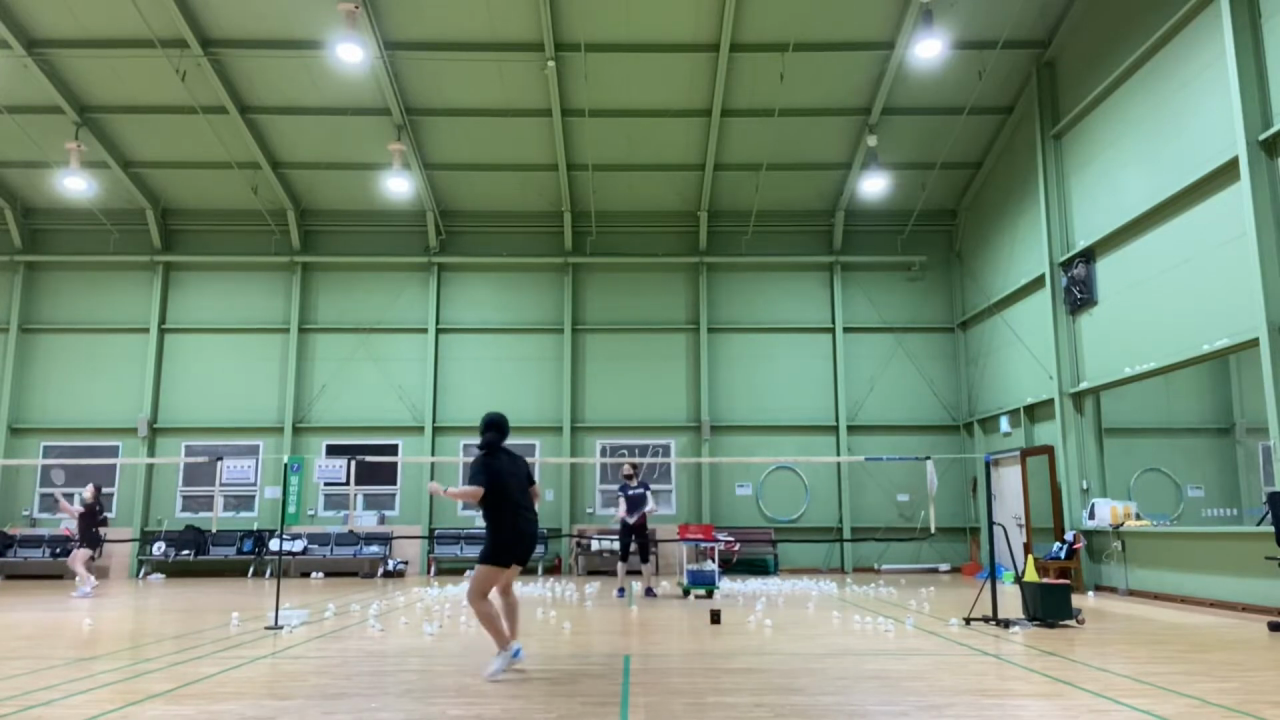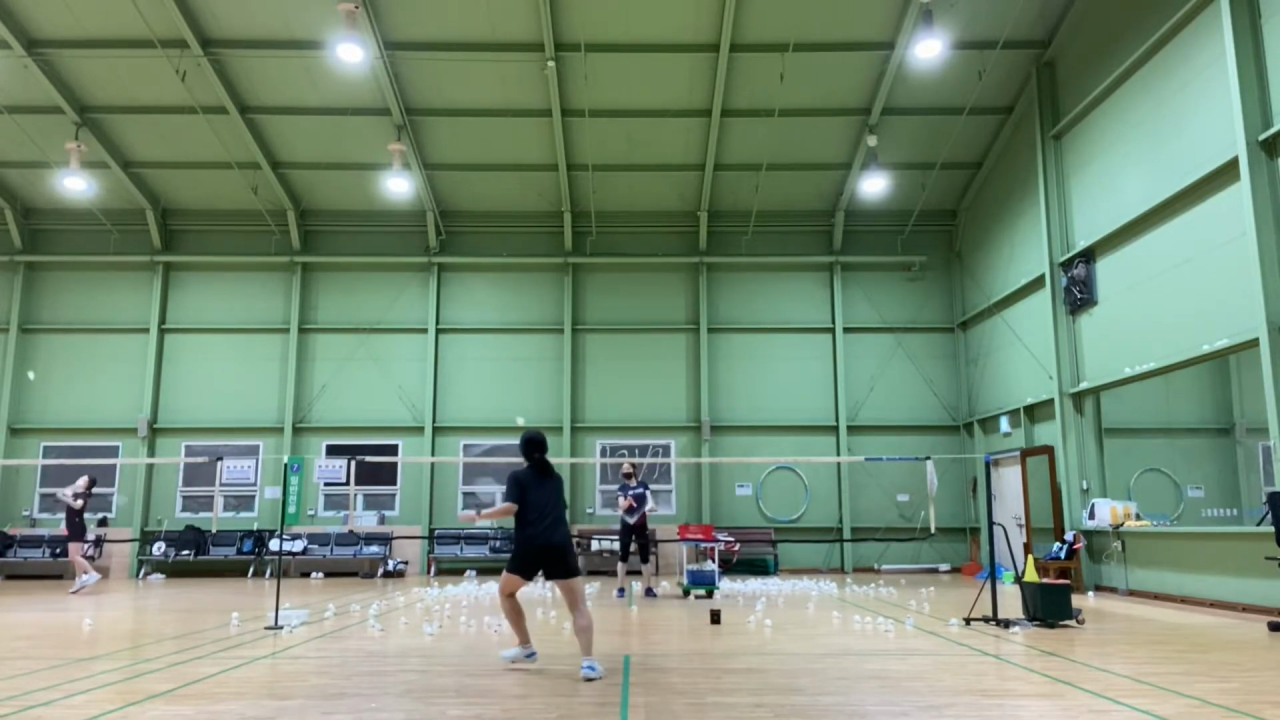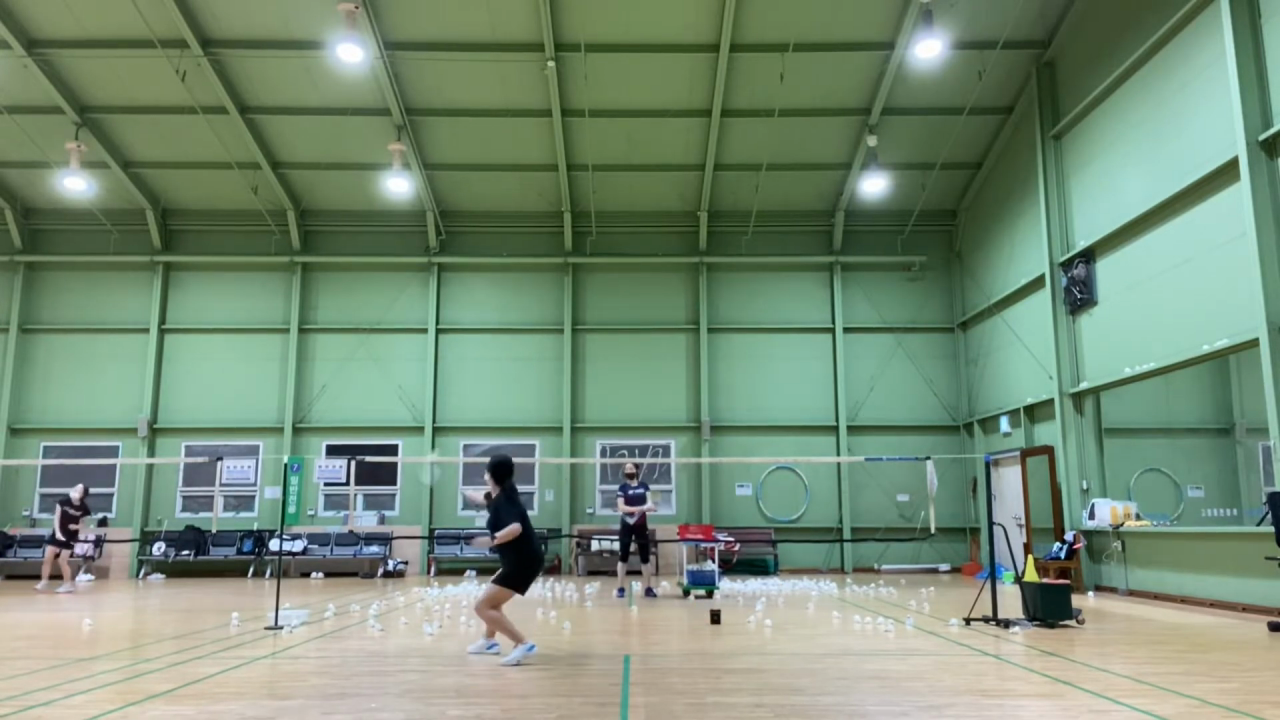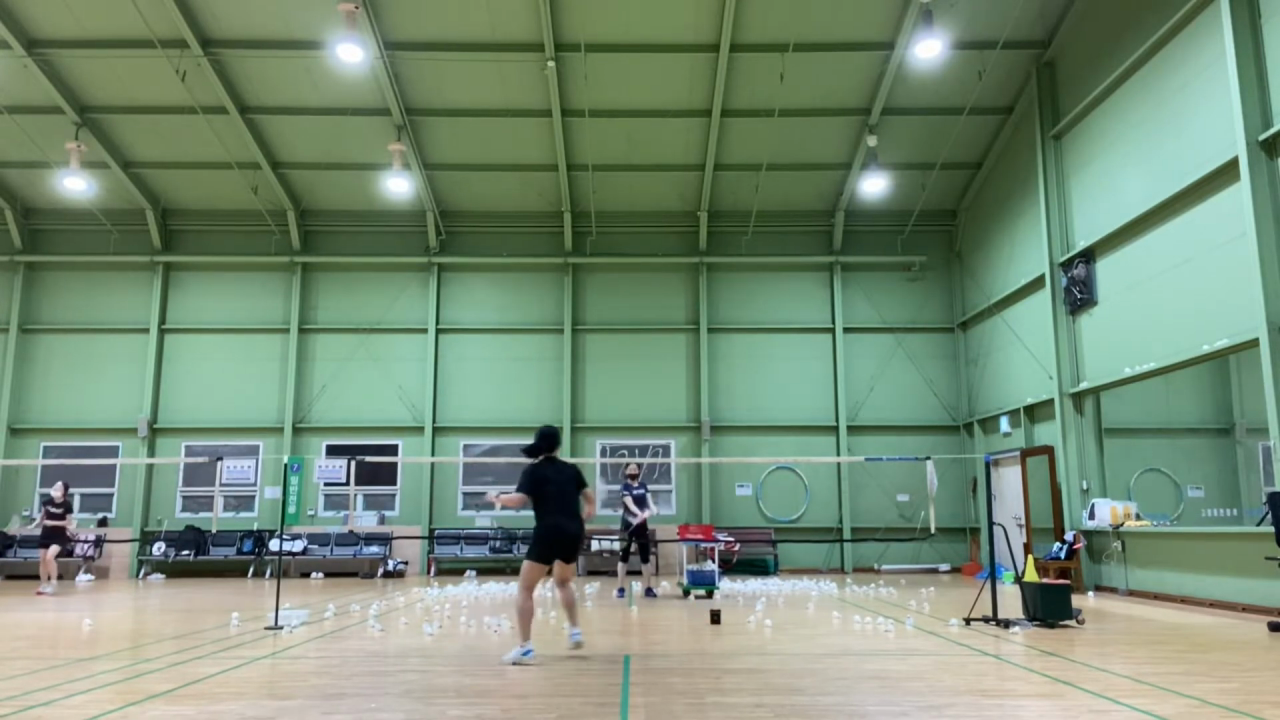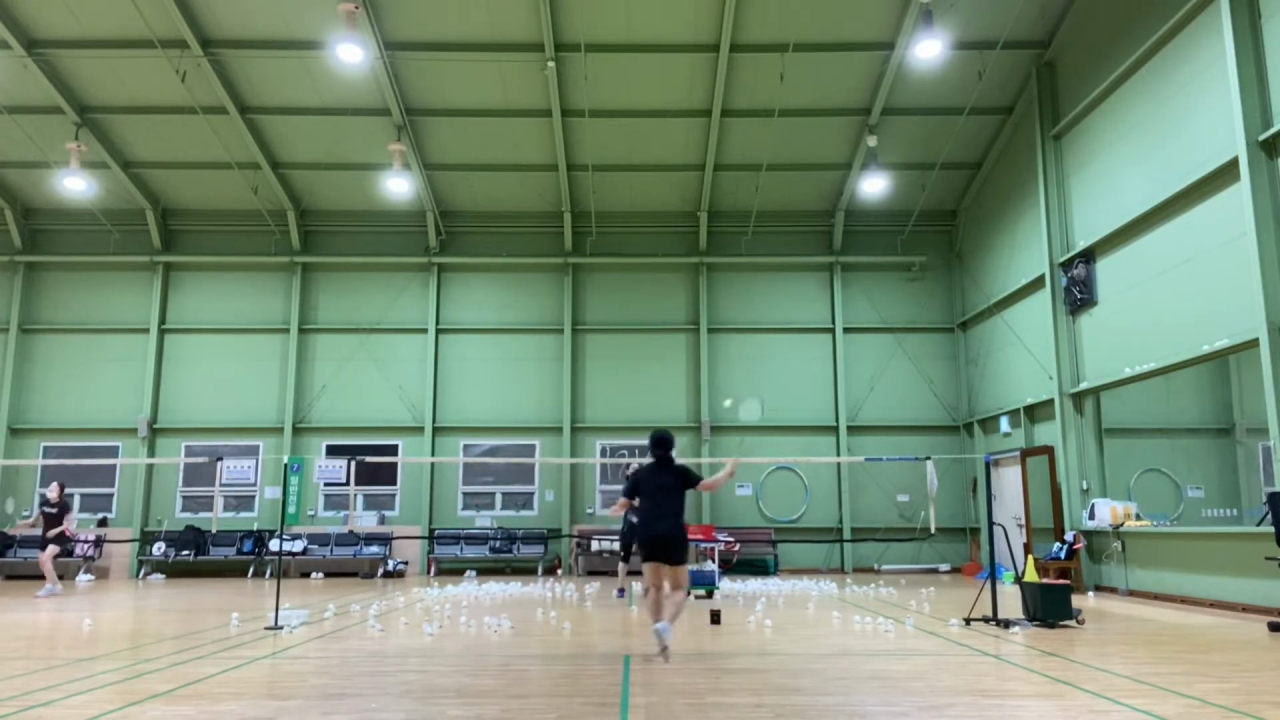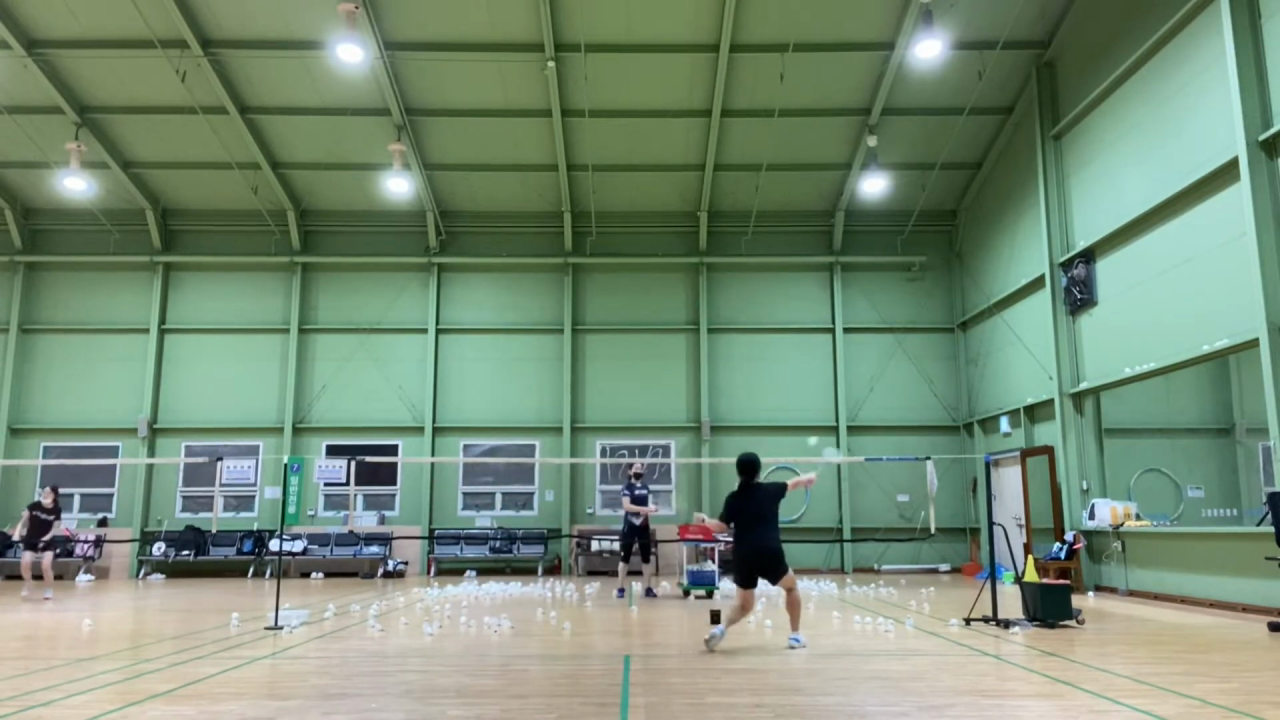
dt=0.5s
person 1, frame 1
left shoulder: (482, 462)
right shoulder: (519, 460)
left elbow: (475, 493)
right elbow: (535, 494)
left wrist: (443, 491)
left hip: (503, 534)
right hip: (528, 531)
left knee: (476, 595)
right knee: (504, 587)
left ankle: (507, 650)
right ankle: (512, 643)
person 1, frame 2
left shoulder: (517, 477)
right shoulder: (556, 478)
left elbow: (510, 508)
left wrist: (477, 515)
left hip: (528, 546)
right hip: (560, 546)
left knee: (506, 592)
right knee: (578, 606)
left ankle: (526, 648)
right ankle: (588, 663)
person 1, frame 3
left shoulder: (501, 502)
right shoulder: (503, 496)
left elbow: (516, 528)
right elbow: (484, 499)
left wrist: (493, 539)
right wrist: (469, 494)
left hip: (523, 564)
right hip: (521, 561)
left knee: (482, 606)
right knee: (489, 597)
left ankle: (523, 644)
right ankle: (489, 640)
person 1, frame 4
left shoulder: (532, 471)
right shoulder: (571, 469)
left elbow: (520, 500)
right elbow: (589, 498)
left wrist: (497, 497)
right wrist: (587, 516)
left hip: (548, 534)
right hip: (573, 534)
left knee: (525, 589)
right knee: (563, 582)
left ankle: (524, 647)
right ankle: (574, 631)
person 1, frame 5
left shoulder: (639, 474)
right shoulder: (679, 471)
left elbow: (623, 504)
right elbow: (707, 485)
left wrist: (616, 509)
right wrist: (728, 471)
left hip: (646, 536)
right hip: (673, 535)
left knee: (653, 587)
right knee: (678, 590)
left ankle: (660, 625)
right ankle: (664, 626)
person 1, frame 6
left shoulder: (734, 498)
right shoulder: (771, 490)
left elbow: (720, 527)
right elbow: (792, 483)
left wrist: (703, 519)
right wrist: (807, 479)
left hip: (743, 557)
right hip: (770, 554)
left knee: (744, 606)
right knee: (791, 588)
left ankle: (721, 629)
right ankle: (795, 635)
